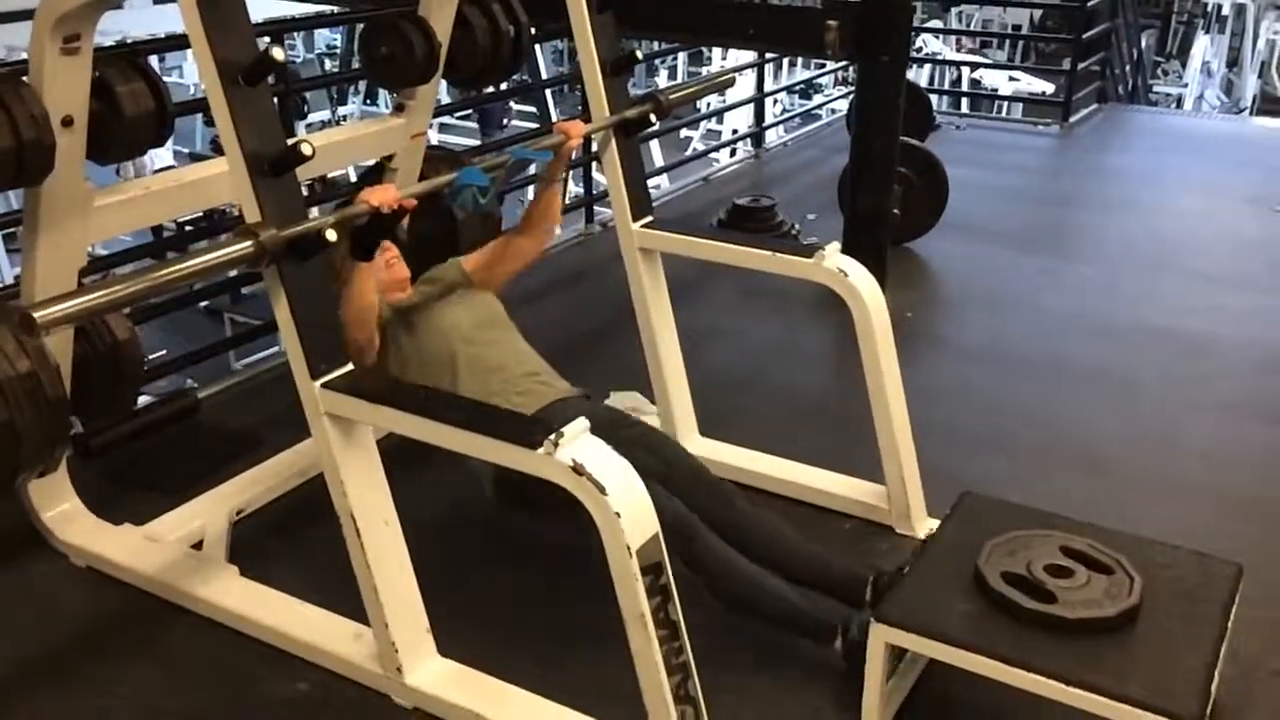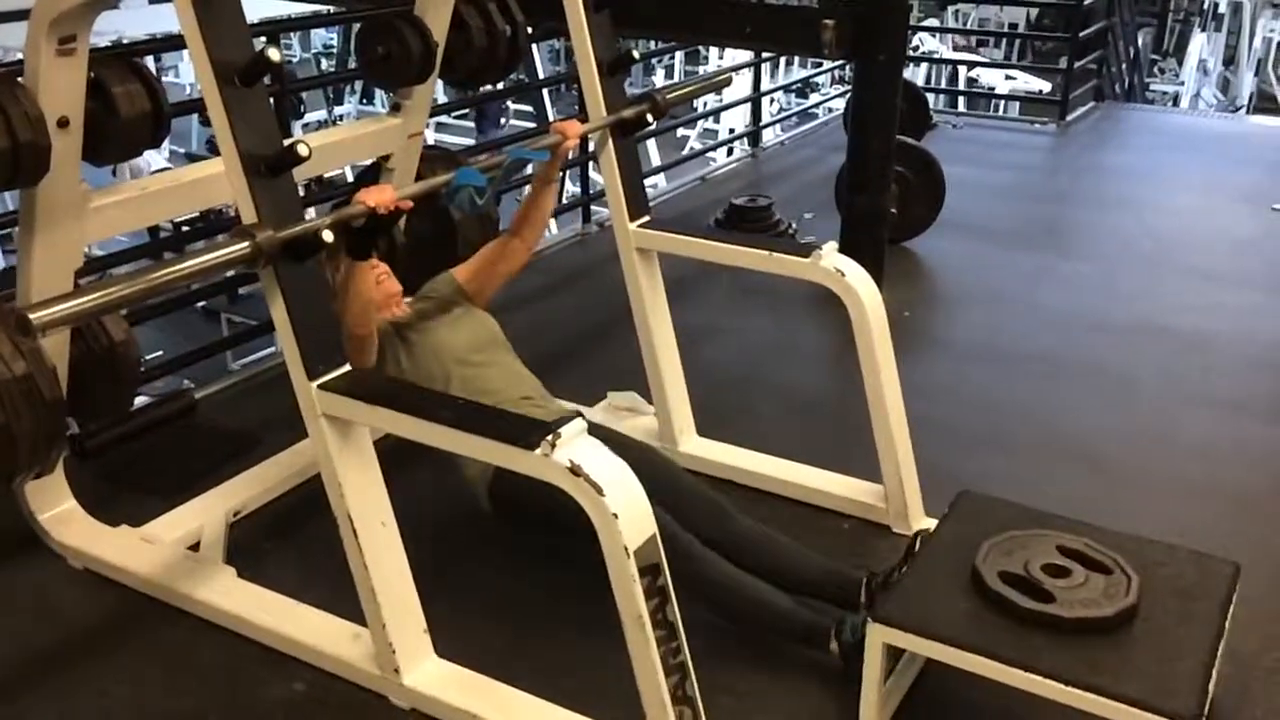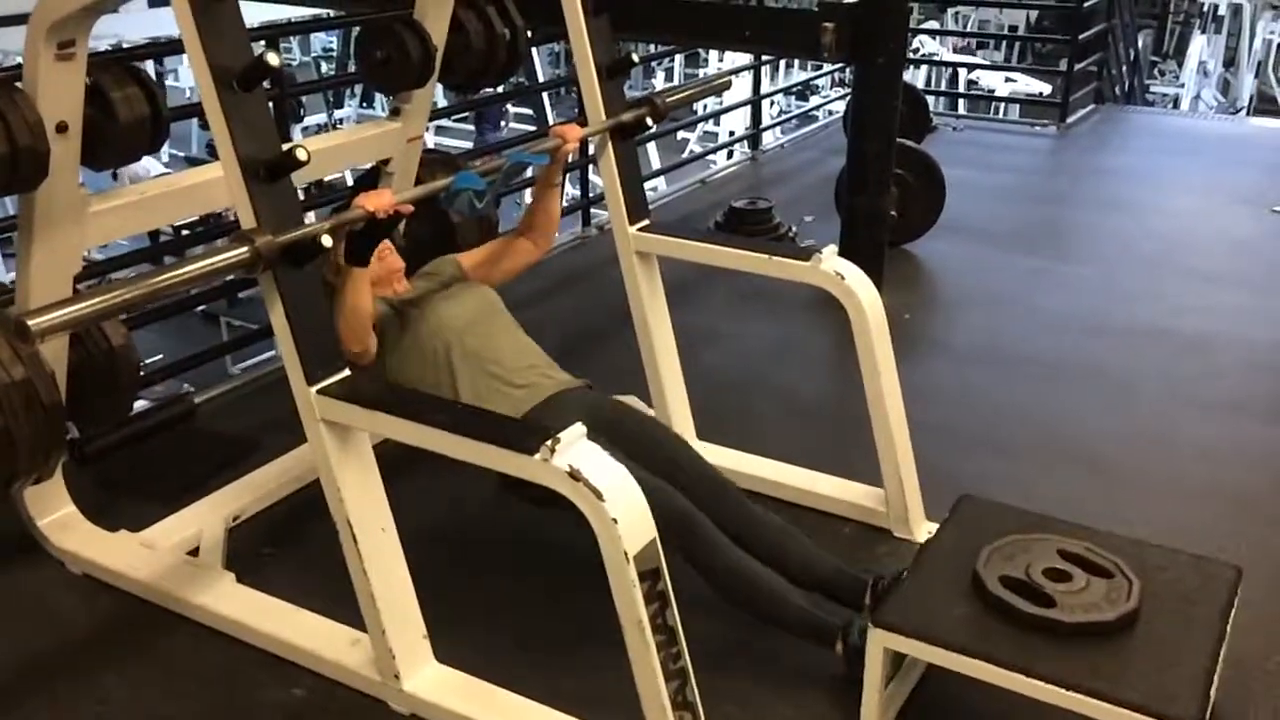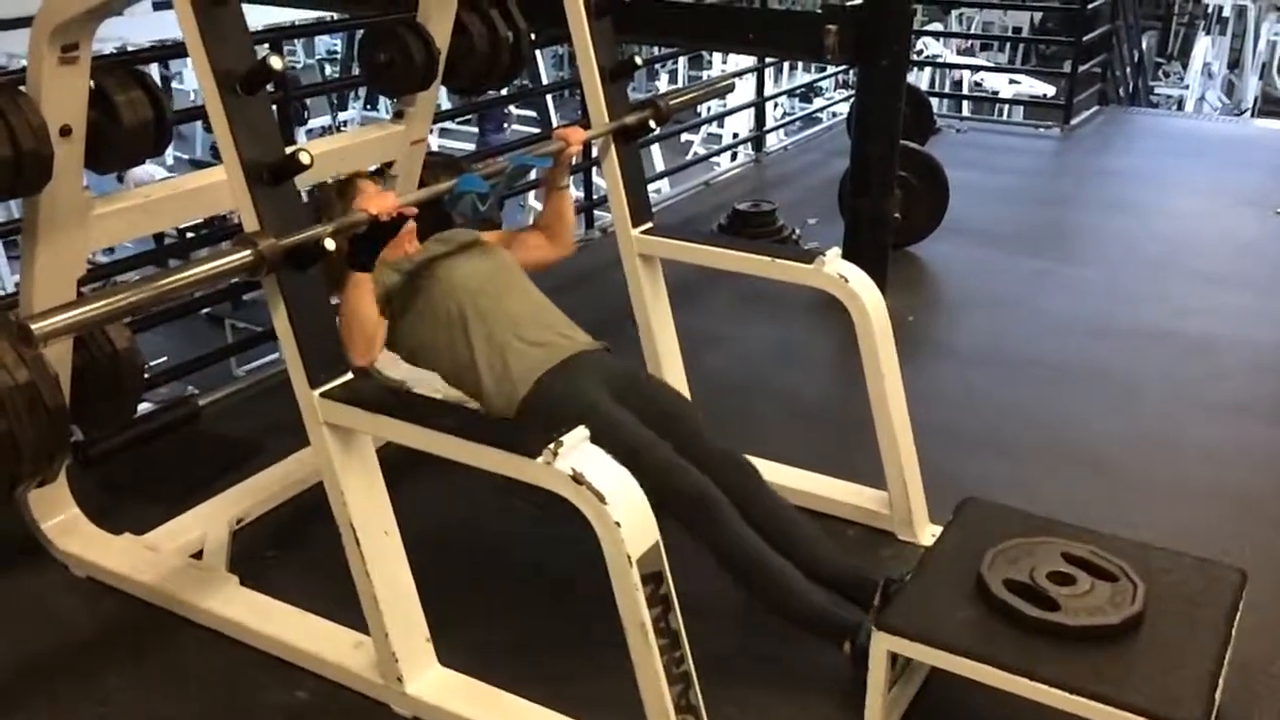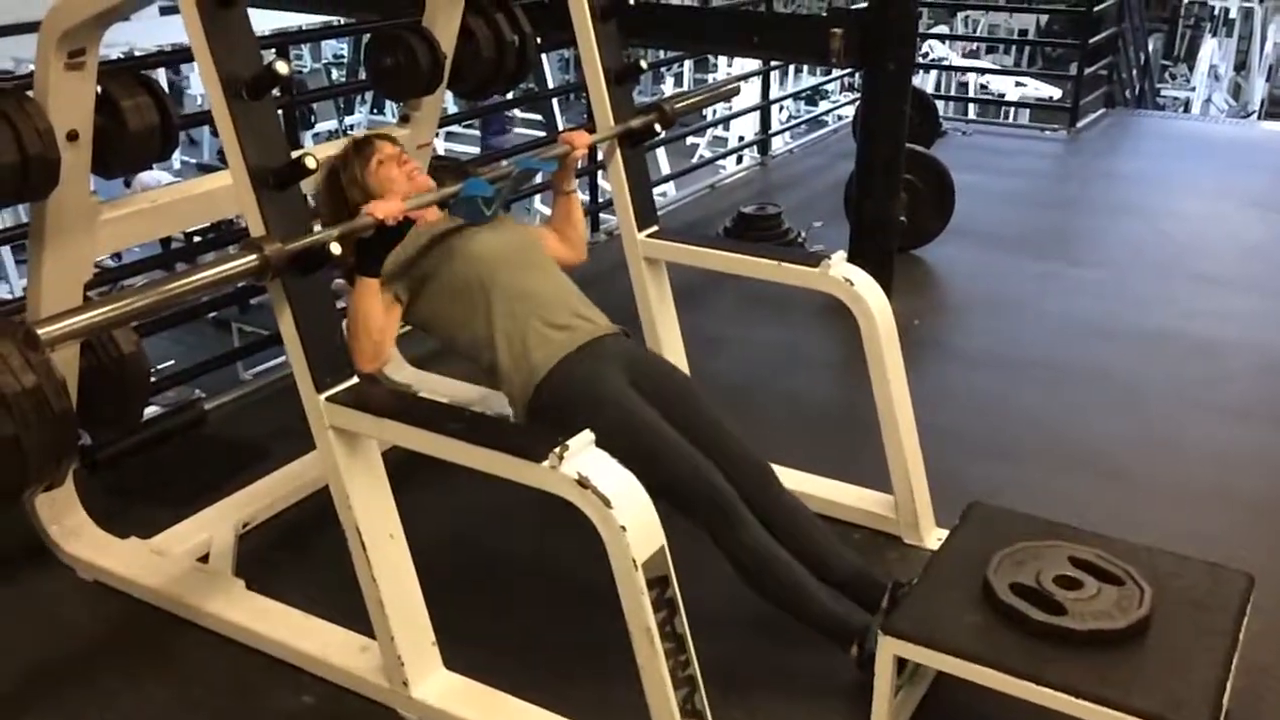
dt=0.2s
person 1, frame 1
left shoulder: (443, 282)
right shoulder: (381, 332)
left elbow: (533, 236)
right elbow: (357, 344)
left wrist: (556, 166)
right wrist: (361, 244)
left hip: (578, 407)
left knee: (720, 500)
right knee: (681, 530)
left ankle: (868, 590)
right ankle: (843, 632)
person 1, frame 2
left shoulder: (439, 302)
right shoulder: (380, 353)
left elbow: (519, 241)
right elbow: (356, 329)
left wrist: (551, 165)
right wrist: (359, 233)
left hip: (567, 426)
right hip: (515, 464)
left knee: (709, 513)
right knee: (668, 544)
left ankle: (861, 590)
right ankle: (838, 635)
person 1, frame 3
left shoulder: (438, 279)
right shoulder: (378, 323)
left elbow: (530, 240)
right elbow: (354, 343)
left wrist: (552, 167)
right wrist: (357, 242)
left hip: (576, 399)
left knee: (720, 498)
right knee: (681, 524)
left ankle: (866, 592)
right ankle: (844, 634)
person 1, frame 4
left shoulder: (453, 241)
right shoulder: (385, 288)
left elbow: (554, 241)
right elbow: (360, 354)
left wrist: (558, 169)
right wrist: (362, 251)
left hip: (598, 362)
right hip: (543, 398)
left knee: (739, 481)
right knee: (699, 503)
left ankle: (873, 593)
right ankle: (852, 633)
person 1, frame 5
left shoulder: (476, 218)
right shoulder: (400, 263)
left elbow: (572, 247)
right elbow: (369, 360)
left wrist: (566, 171)
right wrist: (368, 252)
left hip: (617, 350)
right hip: (562, 382)
left knee: (753, 479)
right knee: (716, 503)
left ankle: (882, 596)
right ankle: (862, 637)
